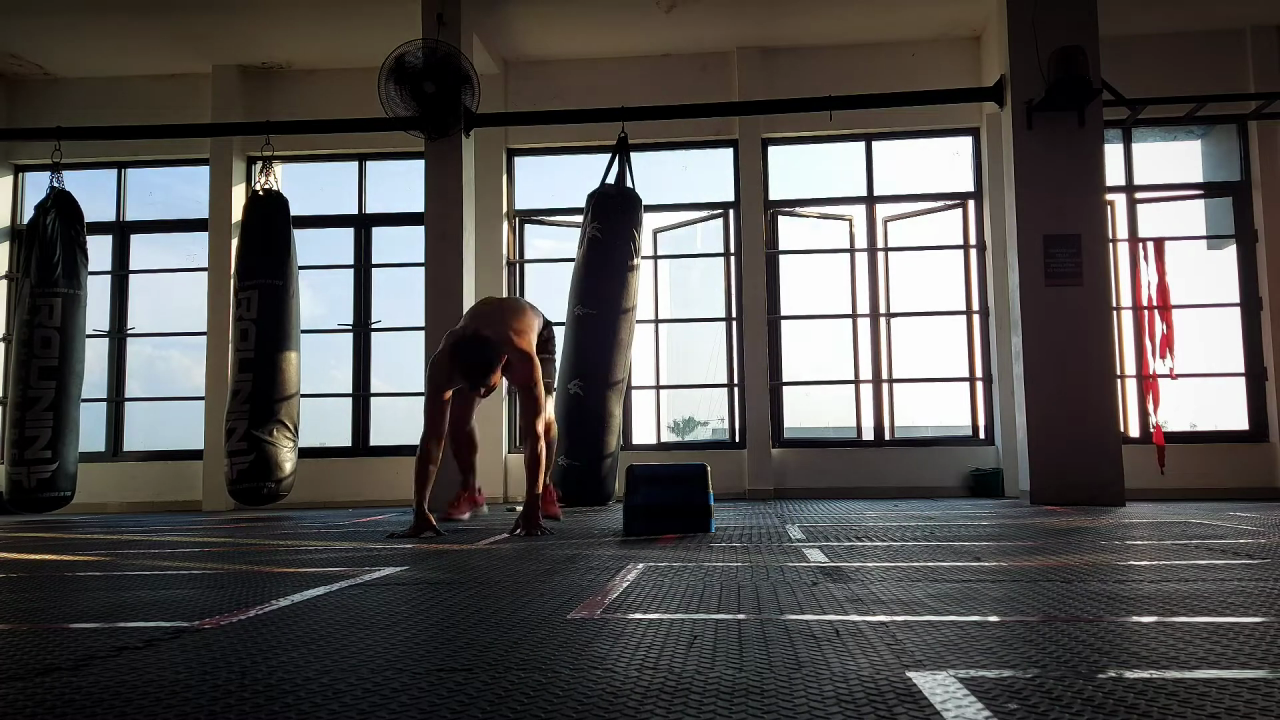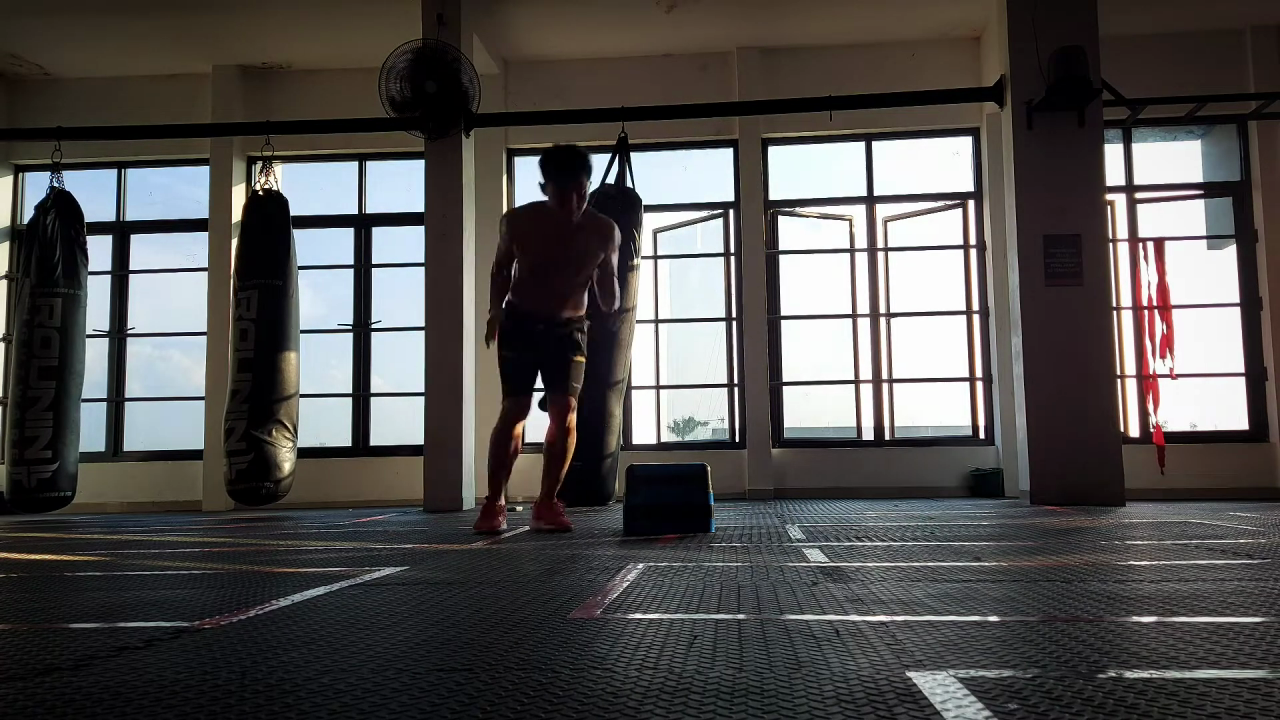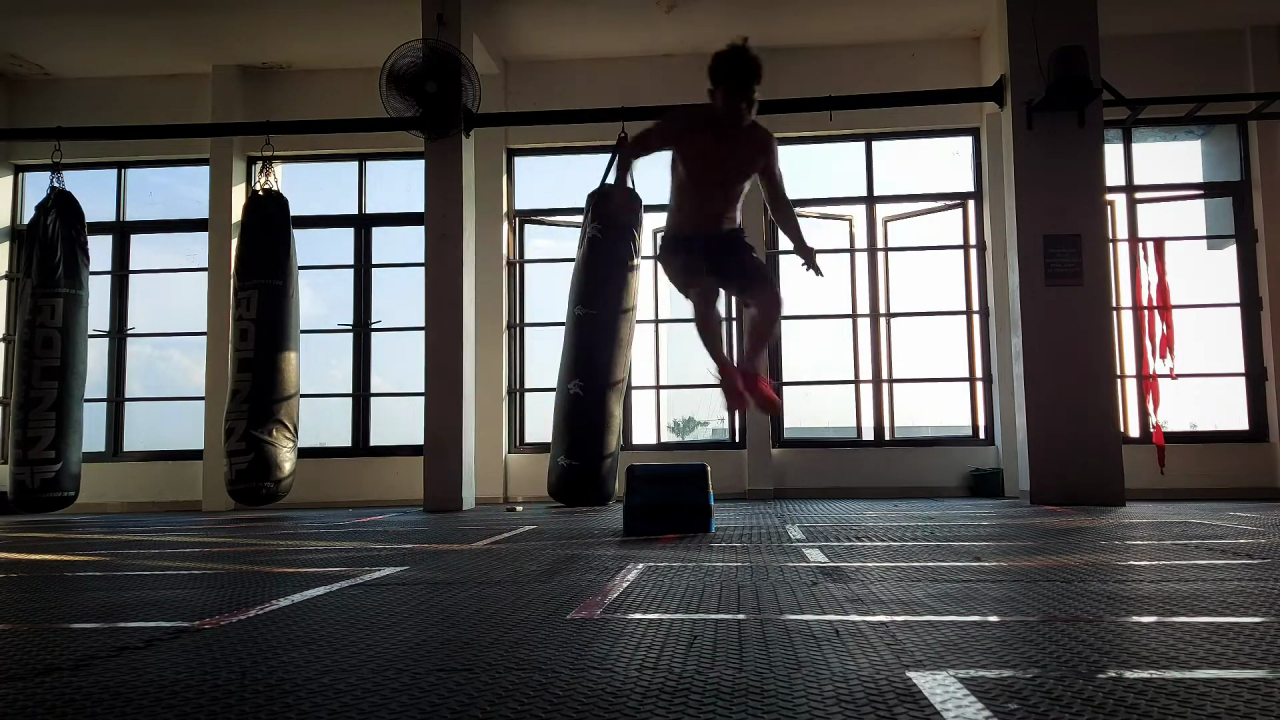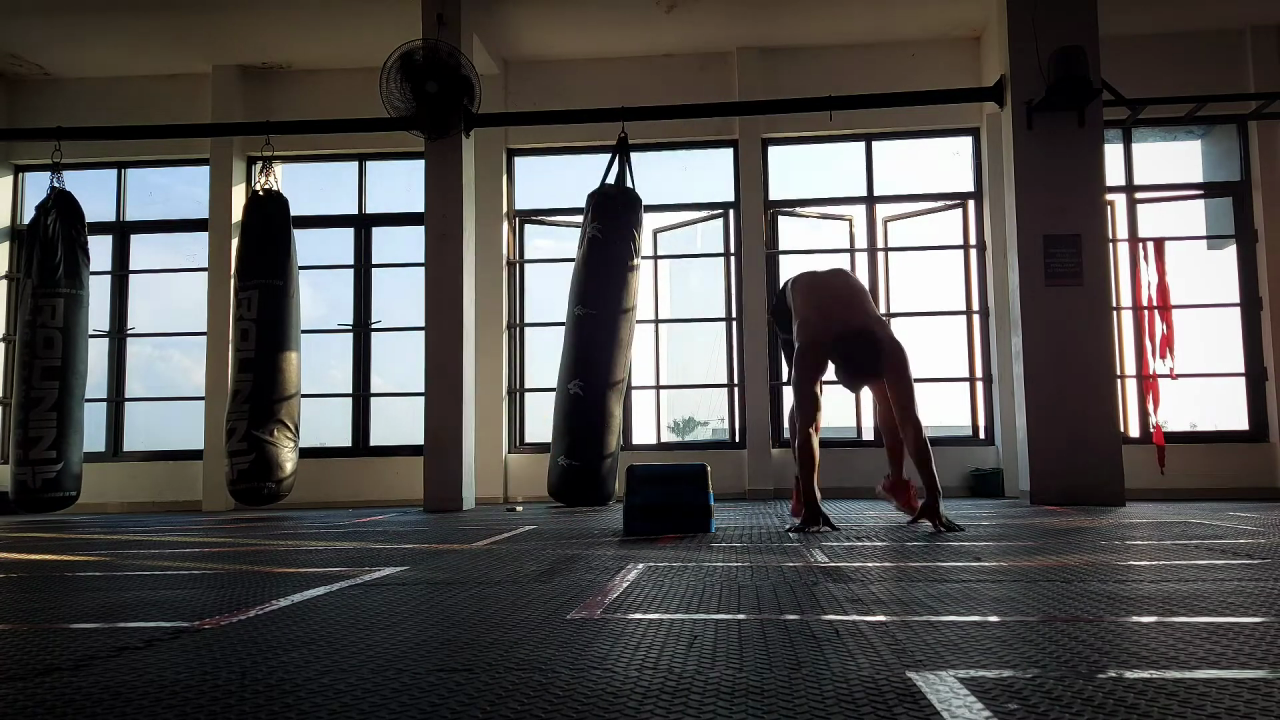
dt=0.5s
person 1, frame 1
left shoulder: (523, 360)
right shoulder: (444, 362)
left elbow: (534, 435)
right elbow: (433, 436)
left wrist: (531, 510)
right wrist: (420, 511)
left hip: (535, 331)
left knee: (543, 417)
right knee: (458, 416)
left ankle: (544, 487)
right ankle: (469, 491)
person 1, frame 2
left shoulder: (601, 229)
right shoulder: (521, 221)
left elbow: (607, 274)
right elbow: (500, 266)
left wrist: (611, 303)
right wrist: (495, 311)
left hip: (568, 328)
right hip: (519, 322)
left knee: (565, 412)
right knee: (514, 411)
left ankle: (547, 501)
right ankle: (494, 503)
person 1, frame 3
left shoulder: (760, 141)
right shoulder: (683, 124)
left elbow: (776, 197)
right elbow: (631, 150)
left wrist: (800, 243)
right wrist: (618, 186)
left hip: (728, 241)
right hip: (682, 239)
left knee: (770, 298)
right knee: (705, 293)
left ankle: (749, 368)
right ankle: (727, 371)
person 1, frame 4
left shoulder: (890, 350)
right shoulder: (810, 349)
left elbow: (910, 423)
right elbow: (804, 426)
left wrist: (933, 499)
right wrist: (813, 505)
left knee: (887, 395)
right knee: (810, 404)
left ankle: (896, 481)
right ankle: (803, 494)
